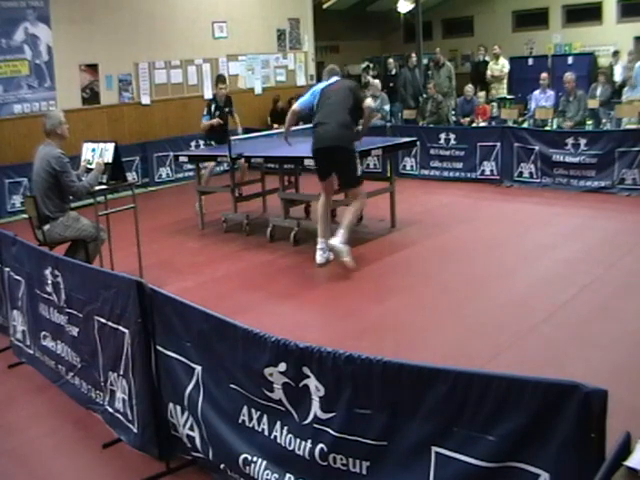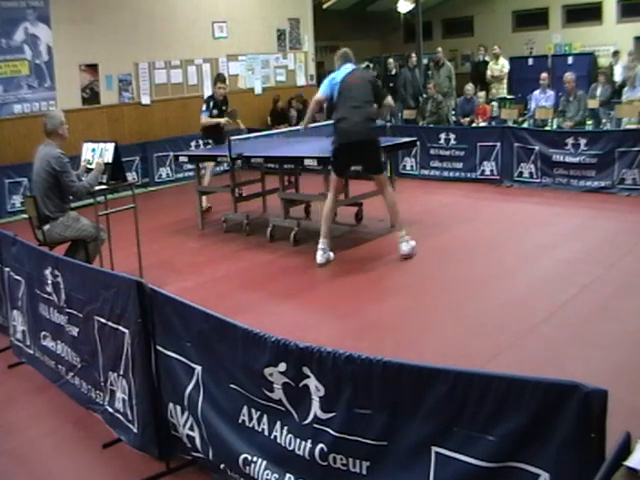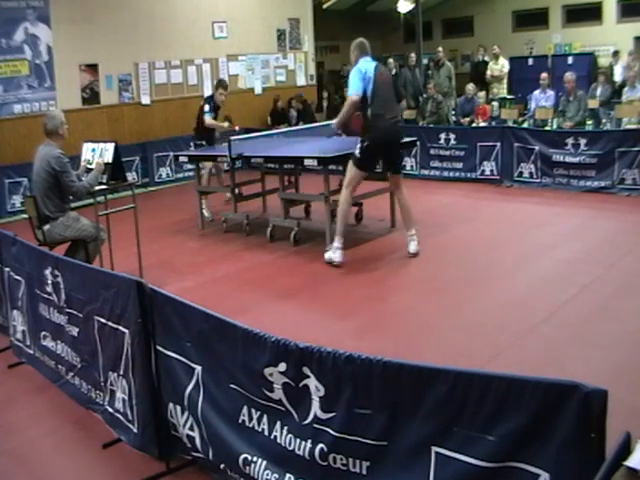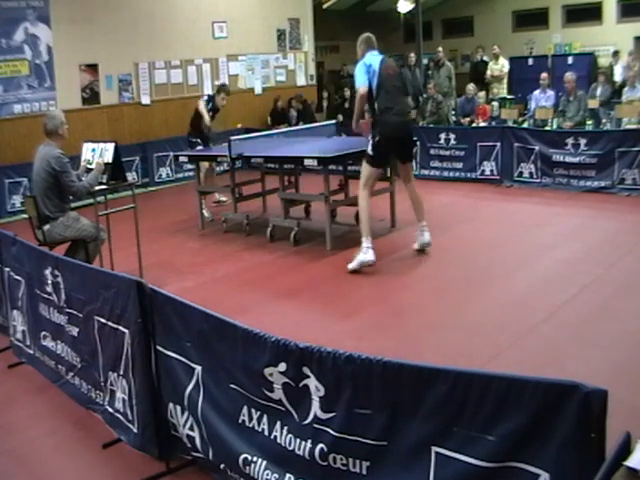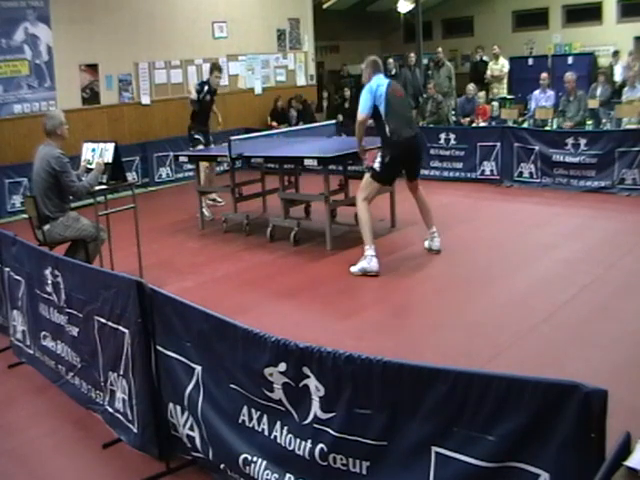
dt=0.2s
person 1, frame 1
left shoulder: (318, 89)
right shoulder: (351, 86)
left elbow: (294, 110)
right elbow: (369, 106)
left wrist: (286, 132)
right wrist: (362, 129)
left hip: (319, 142)
right hip: (342, 141)
left knee: (327, 193)
right knee: (358, 198)
left ankle: (322, 248)
right ankle: (340, 239)
person 1, frame 2
left shoulder: (334, 77)
right shoulder: (368, 76)
left elbow: (318, 99)
right elbow: (388, 104)
left wrist: (306, 121)
left hip: (343, 136)
right hip: (366, 135)
left knee: (333, 192)
right knee: (384, 187)
left ankle: (323, 249)
right ankle: (403, 241)
person 1, frame 3
left shoulder: (358, 70)
right shoulder: (385, 71)
left elbow: (354, 99)
right elbow: (399, 104)
left wrist: (339, 121)
left hip: (374, 133)
right hip: (394, 131)
left knee: (348, 187)
right knee: (397, 188)
left ankle: (336, 248)
right ankle: (413, 239)
person 1, frame 4
left shoulder: (364, 64)
right shoulder: (393, 65)
left elbow: (362, 93)
right elbow: (408, 99)
left wrist: (355, 120)
left hip: (384, 129)
right hip: (404, 125)
left knee: (365, 188)
right knee: (408, 181)
left ankle: (367, 249)
right ankle: (423, 233)
person 1, frame 5
left shoulder: (371, 87)
right shoulder: (397, 87)
left elbow: (362, 119)
left wrist: (359, 144)
left hip: (395, 146)
right hip: (414, 142)
left knee: (363, 197)
right knee: (415, 190)
left ankle: (370, 258)
right ankle: (434, 237)
person 2, frame 1
left shoulder: (43, 150)
right shoulder: (56, 156)
right elbow: (77, 192)
left wrist: (81, 171)
right wrist: (96, 172)
left hip: (45, 220)
right hip: (54, 224)
left knee: (87, 230)
right knee: (98, 233)
person 2, frame 2
left shoulder: (43, 150)
right shoulder: (56, 156)
right elbow: (77, 192)
left wrist: (81, 171)
right wrist: (96, 172)
left hip: (45, 221)
right hip: (54, 224)
left knee: (87, 230)
right knee: (98, 233)
person 2, frame 3
left shoulder: (43, 150)
right shoulder: (56, 156)
right elbow: (77, 192)
left wrist: (81, 171)
right wrist: (96, 172)
left hip: (44, 221)
right hip: (54, 224)
left knee: (87, 229)
right knee: (98, 233)
person 2, frame 4
left shoulder: (43, 150)
right shoulder: (56, 156)
right elbow: (77, 192)
left wrist: (81, 171)
right wrist: (96, 172)
left hip: (45, 221)
right hip: (54, 224)
left knee: (87, 230)
right knee: (98, 233)
person 2, frame 5
left shoulder: (43, 151)
right shoulder: (56, 156)
right elbow: (77, 192)
left wrist: (81, 171)
right wrist: (96, 172)
left hip: (45, 221)
right hip: (54, 224)
left knee: (87, 230)
right knee: (98, 233)
person 3, frame 1
left shoulder: (228, 99)
right shoulder: (211, 105)
right elbow: (203, 127)
left wrist: (239, 126)
right wrist: (211, 122)
left hip: (226, 139)
right hip: (212, 140)
left knee: (244, 164)
right knee: (210, 166)
left ankle: (238, 190)
person 3, frame 2
left shoulder: (224, 99)
right shoulder: (208, 102)
right elbow: (203, 122)
left wrist: (239, 123)
right wrist: (219, 120)
left hip: (222, 138)
right hip: (209, 139)
right knee: (210, 165)
left ankle: (237, 190)
right ankle: (203, 200)
person 3, frame 3
left shoulder: (218, 103)
right shoulder: (208, 102)
right elbow: (207, 122)
left wrist: (222, 127)
right wrist: (222, 125)
left hip: (210, 138)
right hip: (200, 139)
left knee: (218, 165)
right knee: (208, 166)
left ankle: (228, 192)
right ankle: (203, 205)
person 3, frame 4
left shoulder: (216, 105)
right shoulder: (208, 100)
right elbow: (200, 104)
right wrist: (205, 115)
left hip: (204, 137)
right hip: (195, 137)
left knee: (212, 165)
right knee: (204, 166)
left ankle: (216, 196)
right ankle: (202, 205)
person 3, frame 5
left shoulder: (214, 90)
right shoulder: (203, 86)
right elbow: (192, 88)
left wrist: (218, 114)
right wrist: (193, 95)
left hip: (205, 130)
right hip: (195, 131)
left knee: (212, 163)
right knee: (204, 165)
left ankle: (211, 196)
right ankle: (202, 205)
